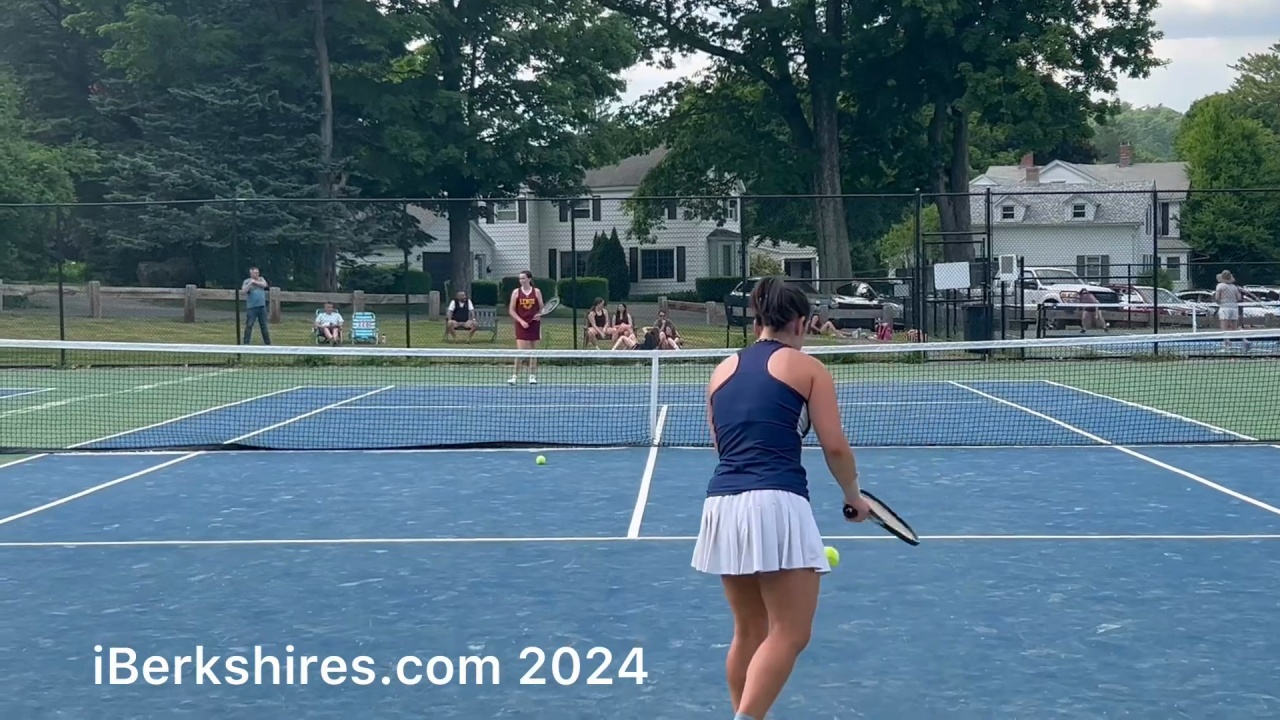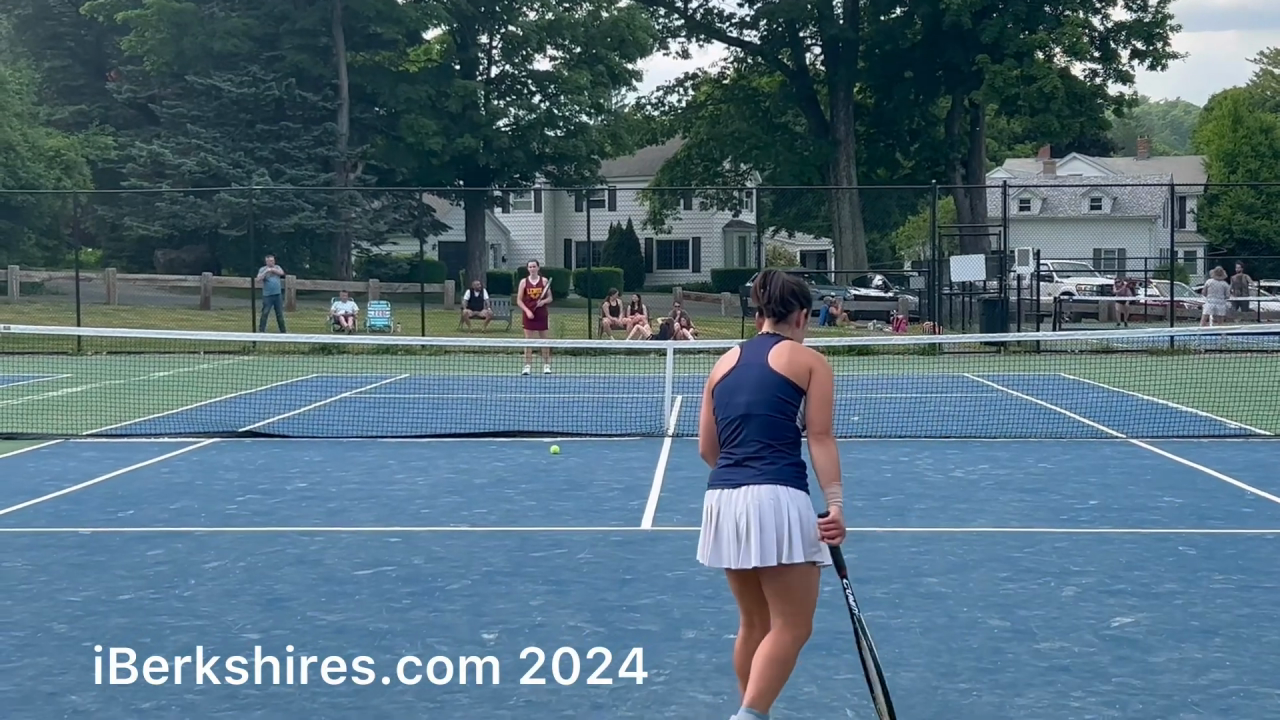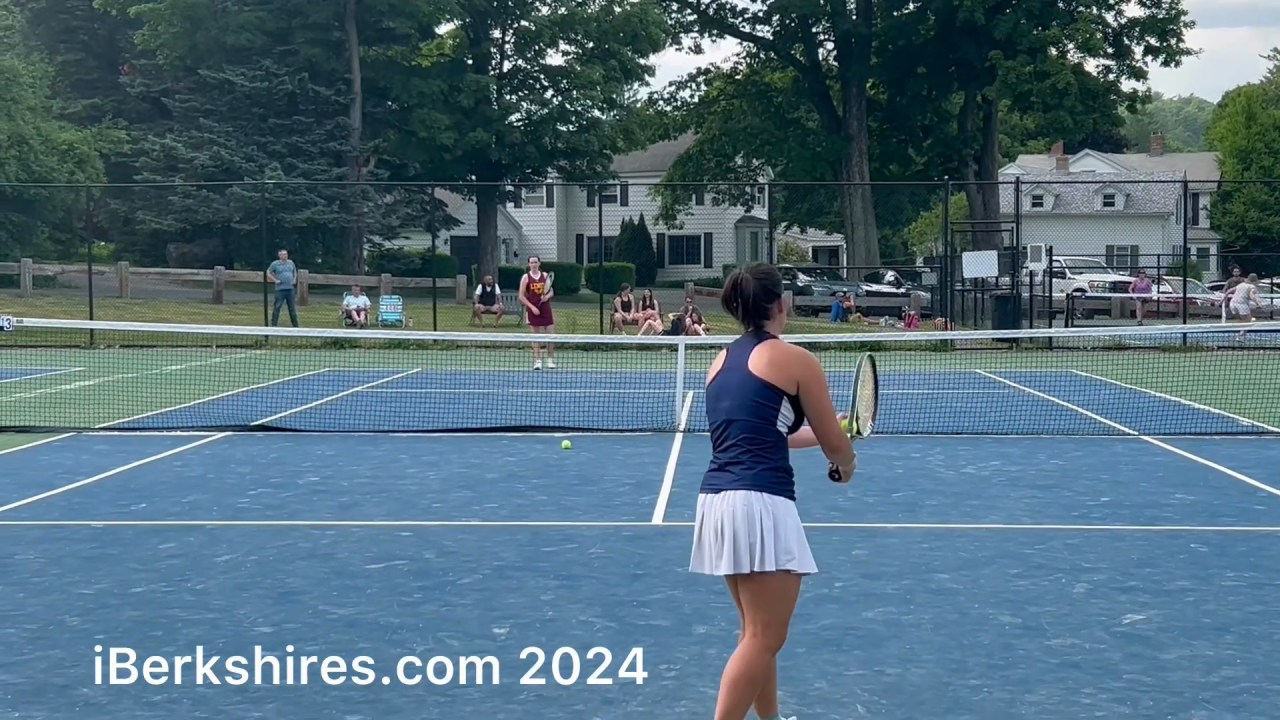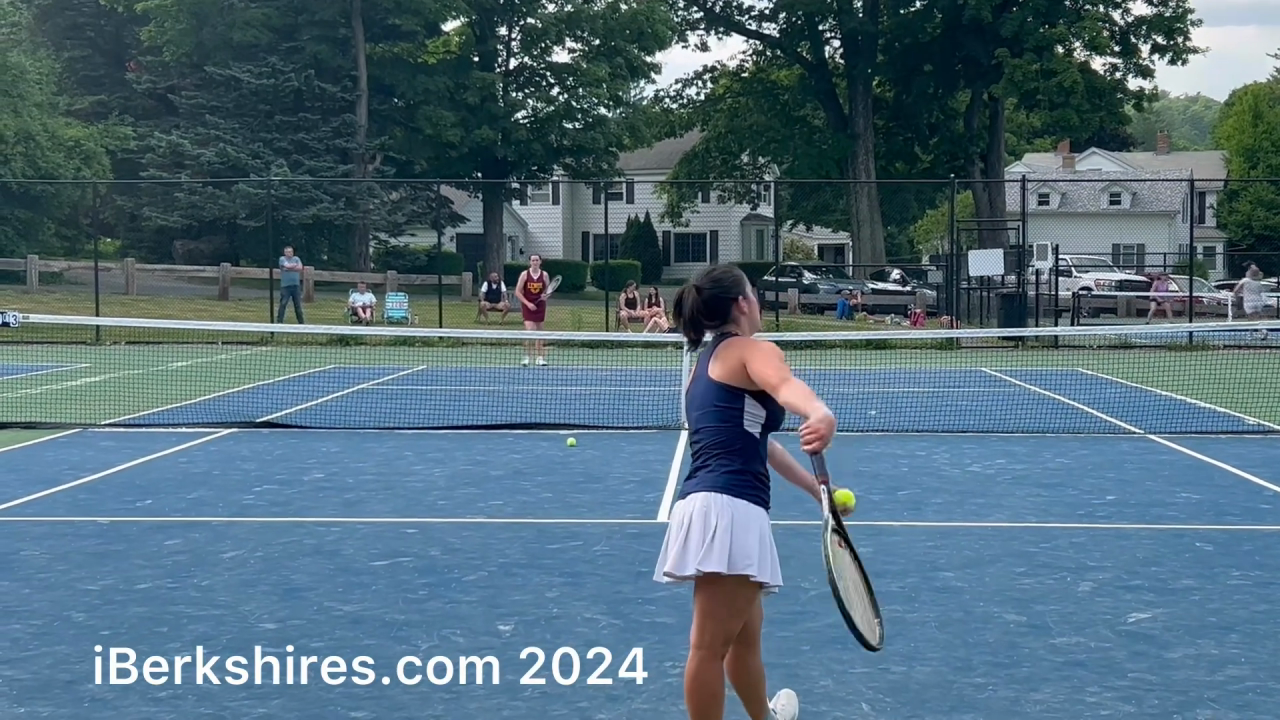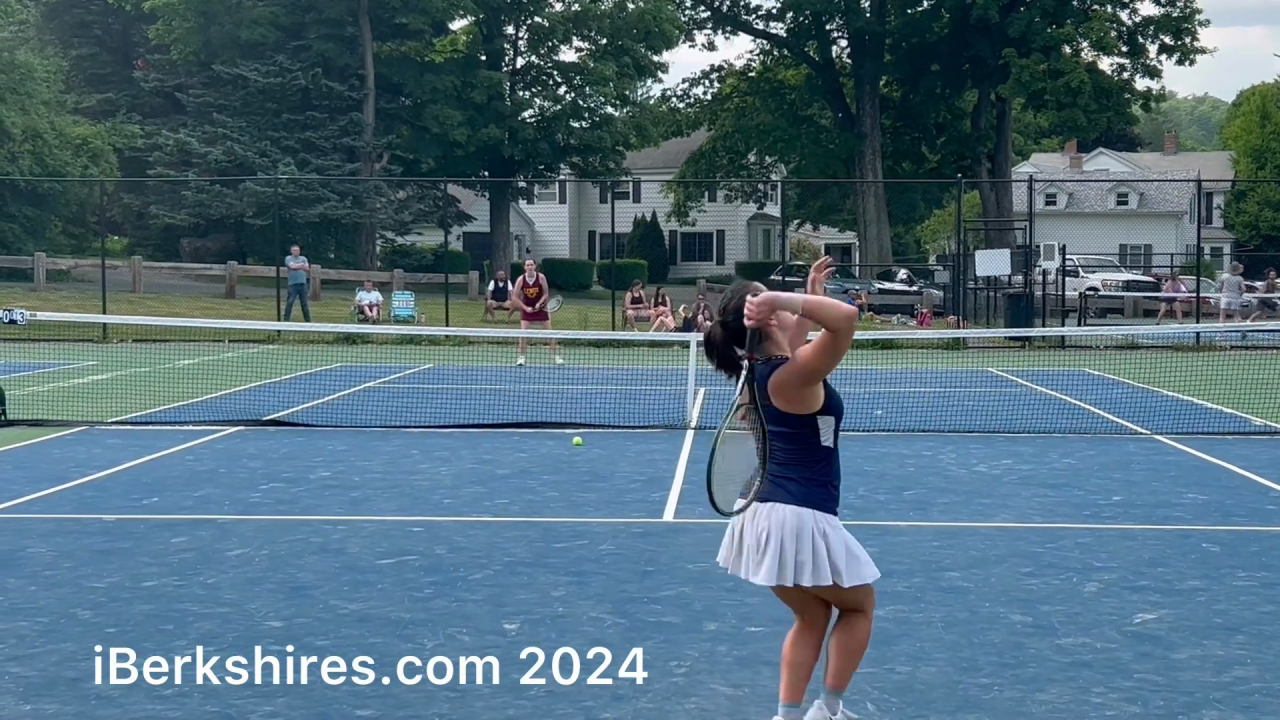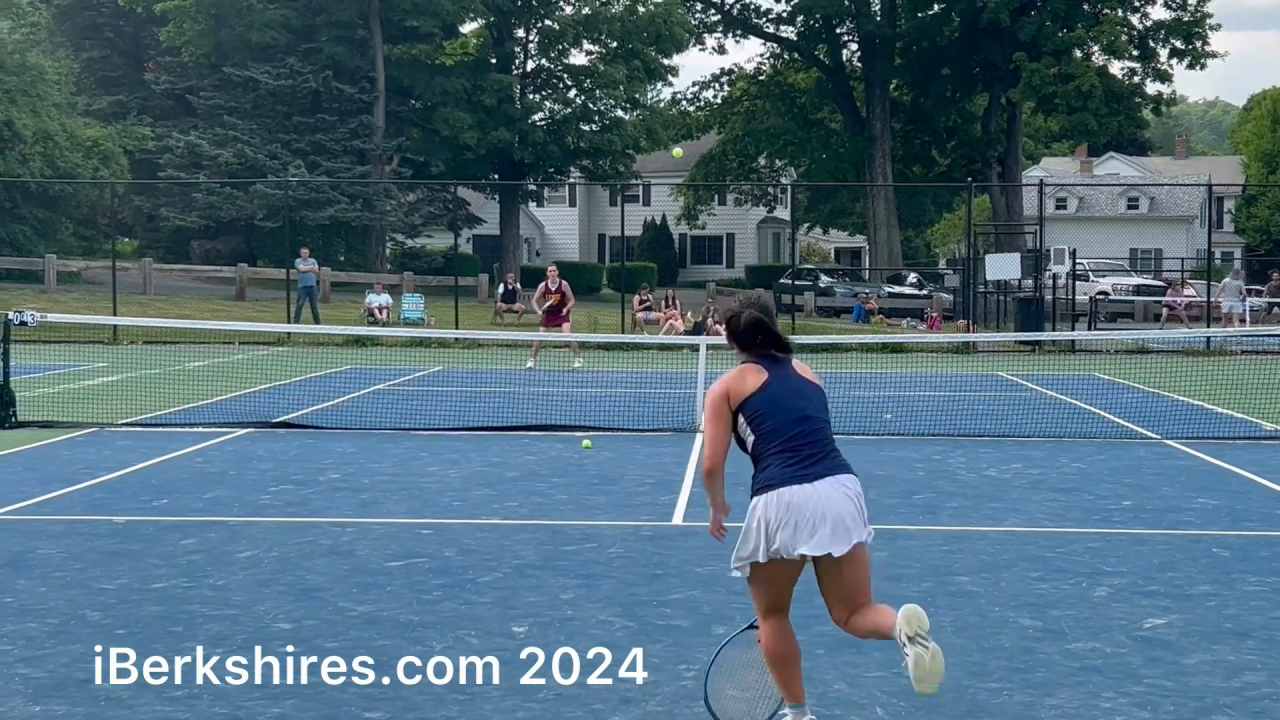
dt=0.7s
person 1, frame 1
left shoulder: (722, 371)
right shoulder: (808, 368)
right elbow: (835, 447)
right wrist: (854, 496)
left hip: (721, 506)
right hip: (776, 505)
left knee: (748, 633)
right knee: (788, 634)
person 1, frame 2
left shoulder: (725, 362)
right shoulder: (810, 361)
right elbow: (820, 438)
right wrist: (835, 504)
left hip: (722, 499)
right hip: (777, 499)
left knee: (753, 624)
right knee: (790, 628)
person 1, frame 3
left shoulder: (721, 361)
right shoulder: (795, 359)
right elbow: (836, 443)
left wrist: (816, 434)
right wrist: (846, 465)
left hip: (716, 502)
right hip: (760, 504)
left knee: (760, 629)
right knee: (763, 639)
person 1, frame 4
left shoulder: (709, 363)
right shoulder: (749, 350)
right elbow: (788, 386)
left wrist: (813, 484)
right wrist: (820, 415)
left hip: (706, 505)
right hip: (729, 509)
left knee: (745, 633)
right knee: (711, 645)
person 1, frame 5
left shoulder: (760, 374)
right shoulder: (796, 372)
left elbow: (792, 340)
right elbow: (845, 319)
left wrist: (806, 292)
right wrist: (787, 301)
left hip: (763, 518)
right hip: (804, 521)
left knee: (811, 622)
right knee: (858, 608)
person 1, frame 6
left shoulder: (726, 386)
right shoulder: (805, 372)
left elbow: (712, 464)
left wrist: (717, 509)
left hip: (779, 503)
right hip: (837, 490)
left knee: (772, 615)
right knee: (855, 614)
right ankle: (906, 625)
